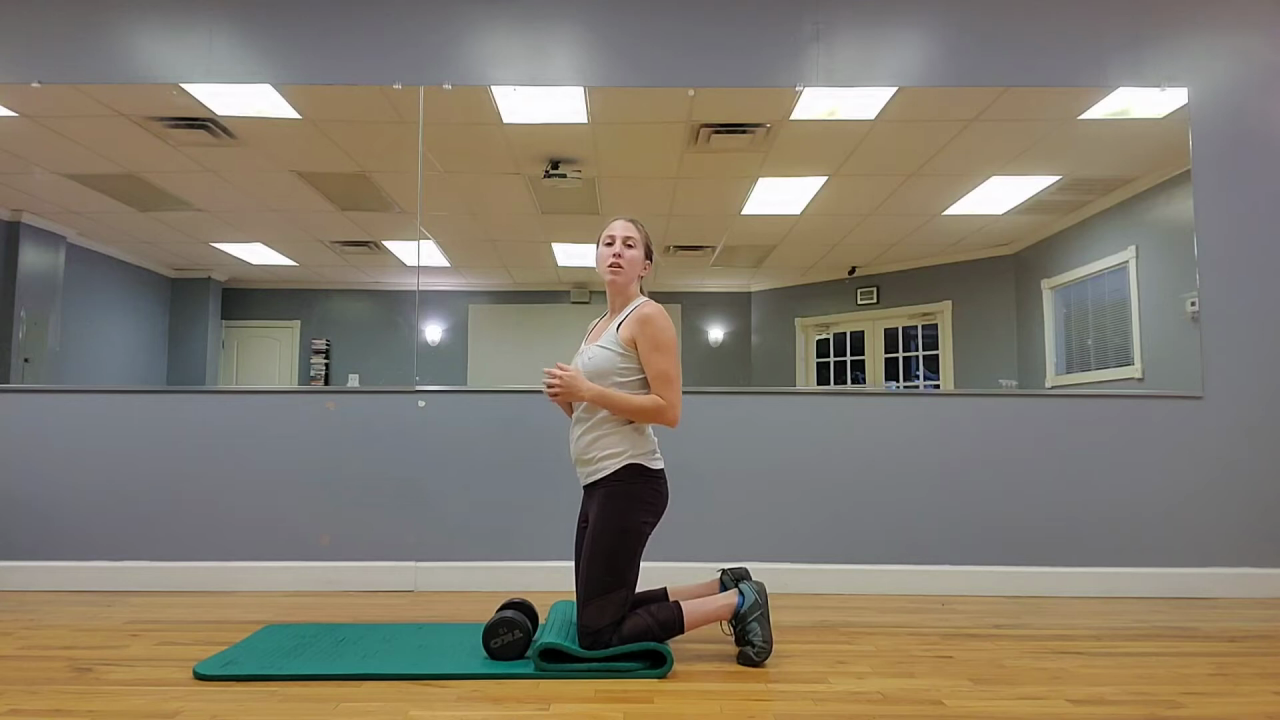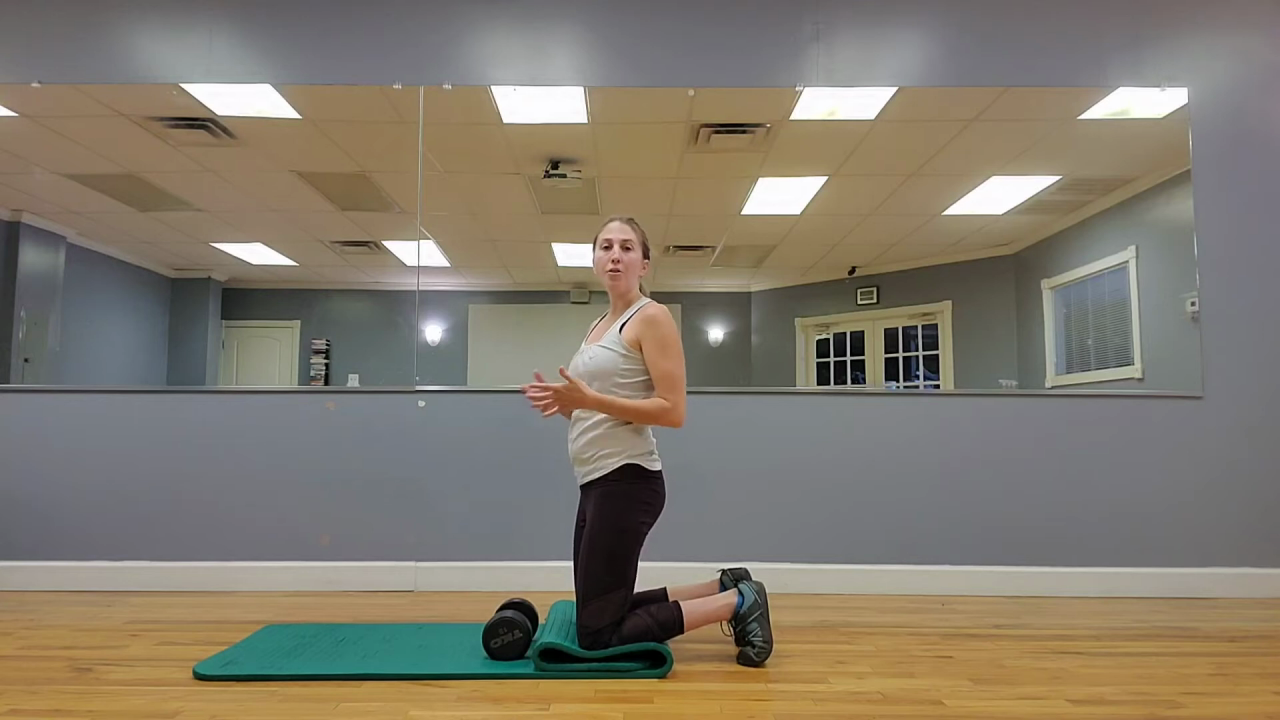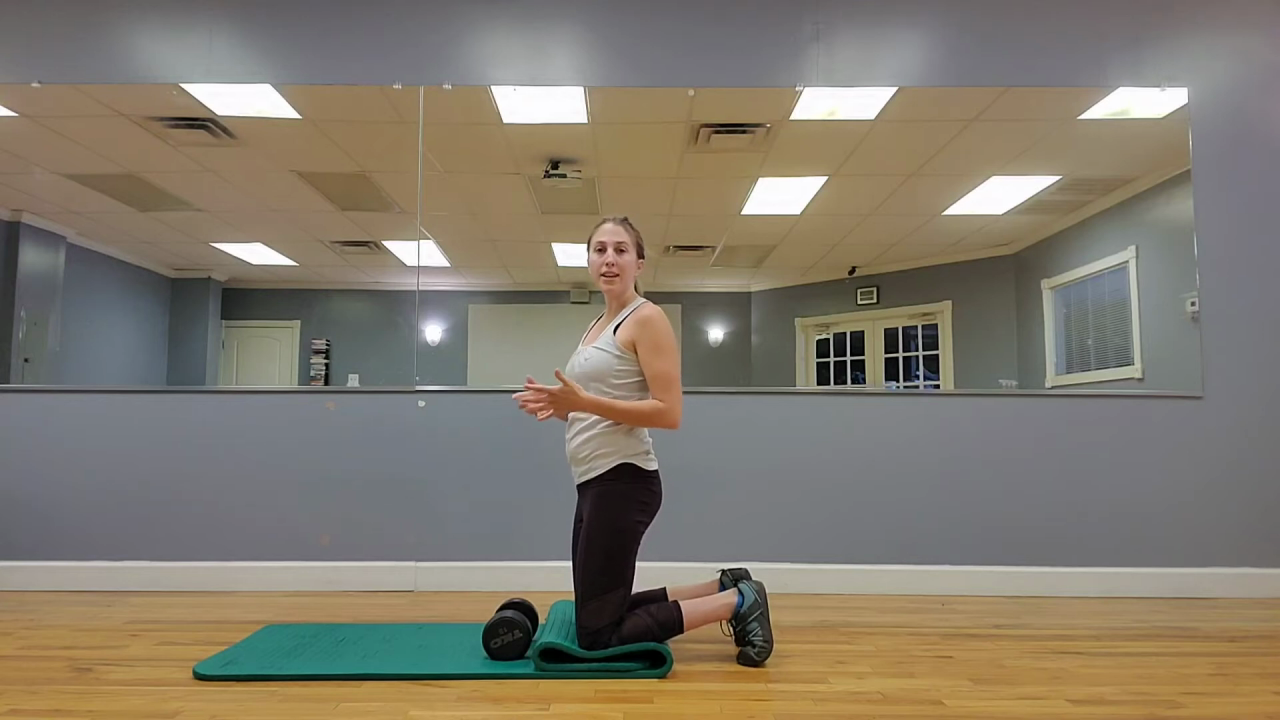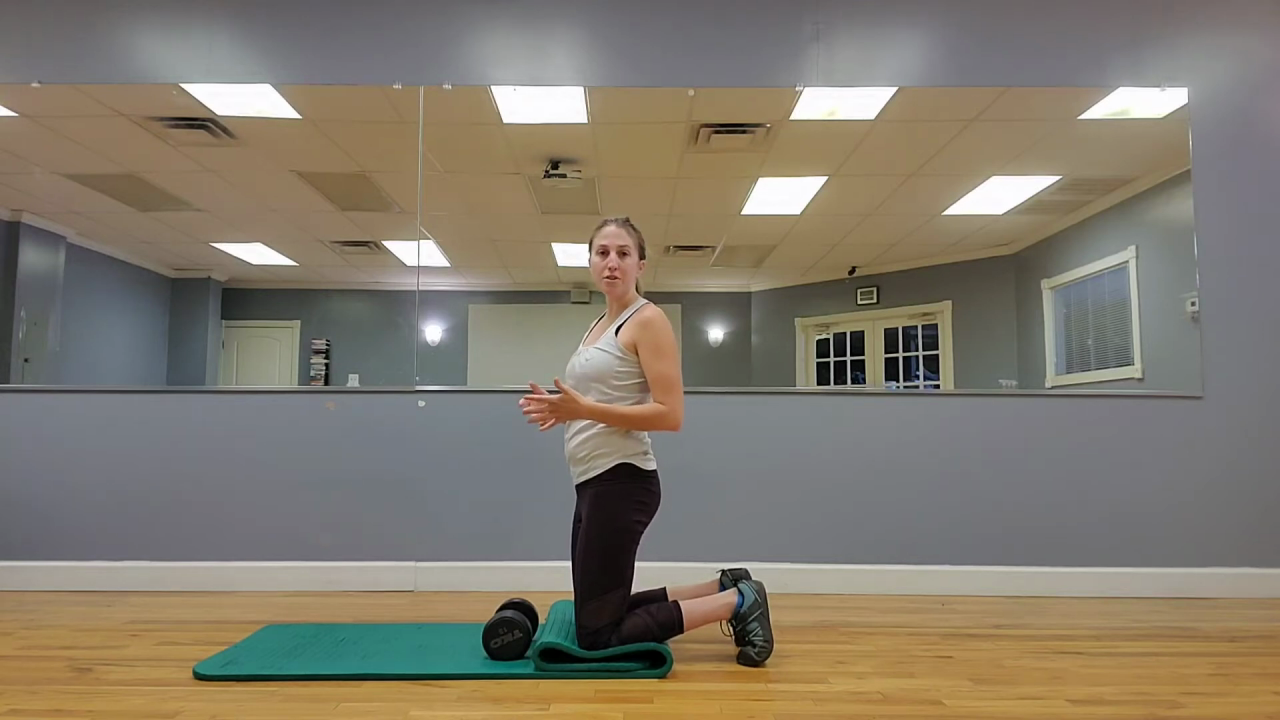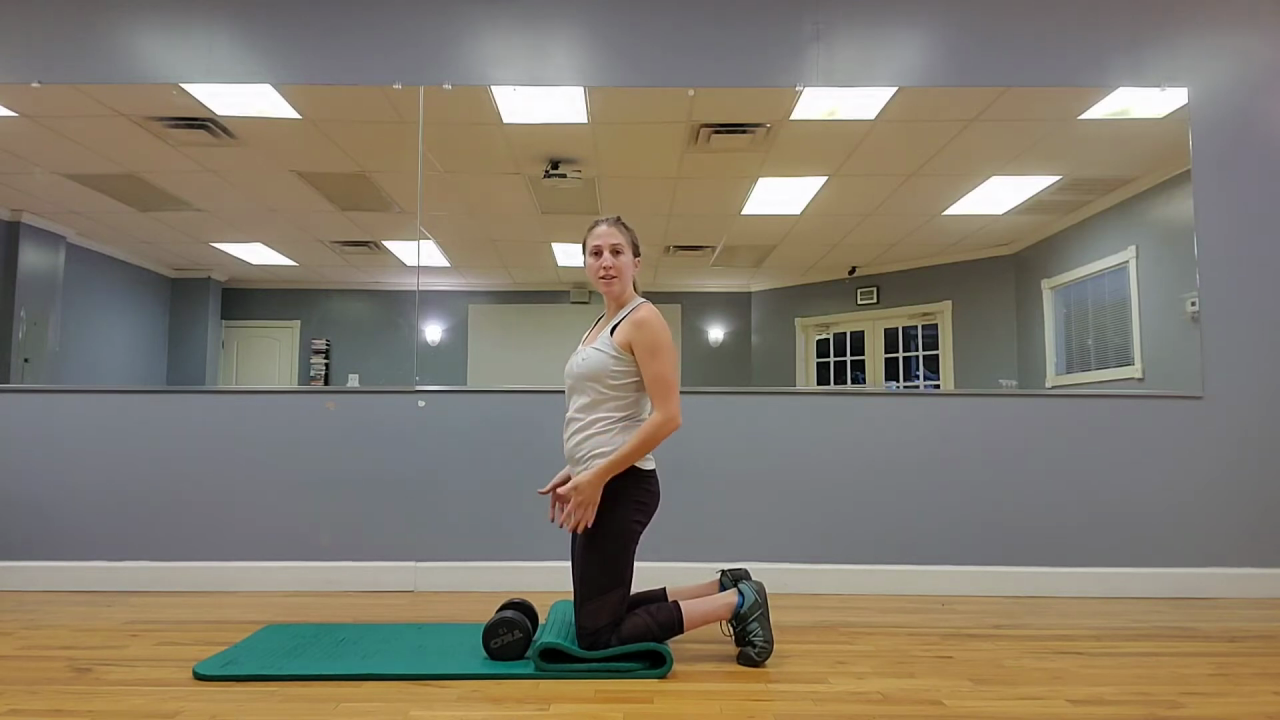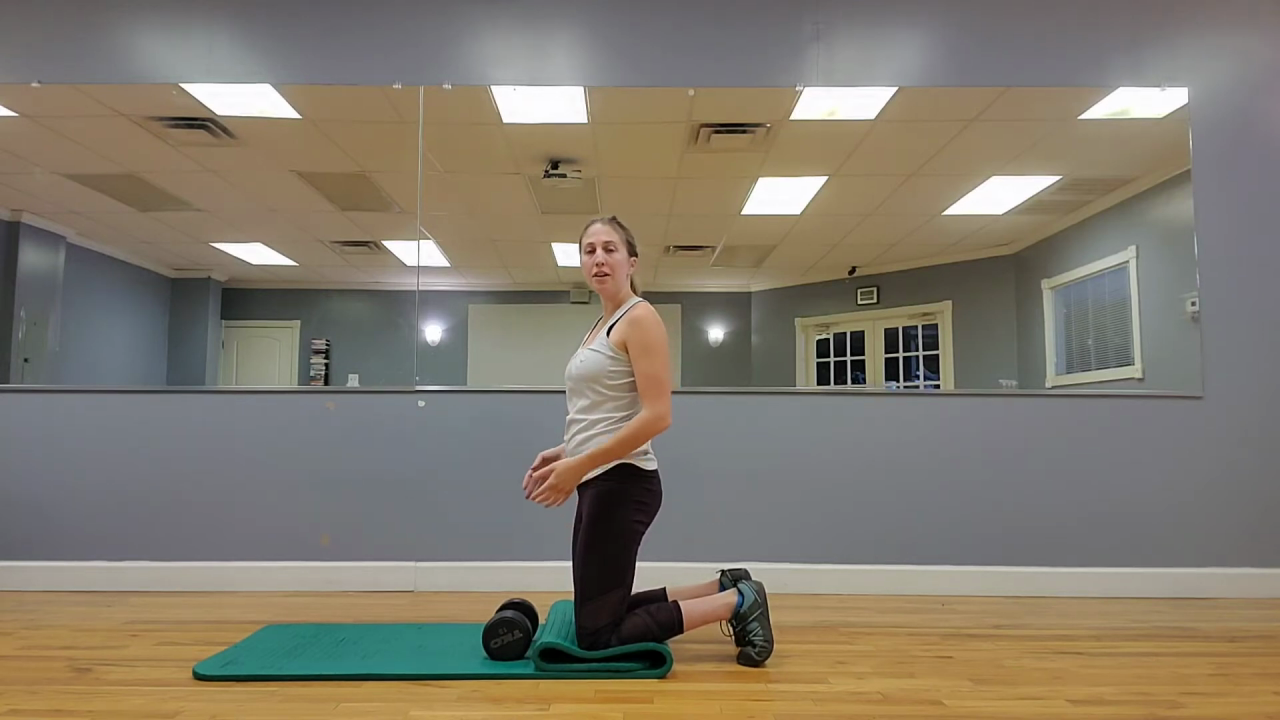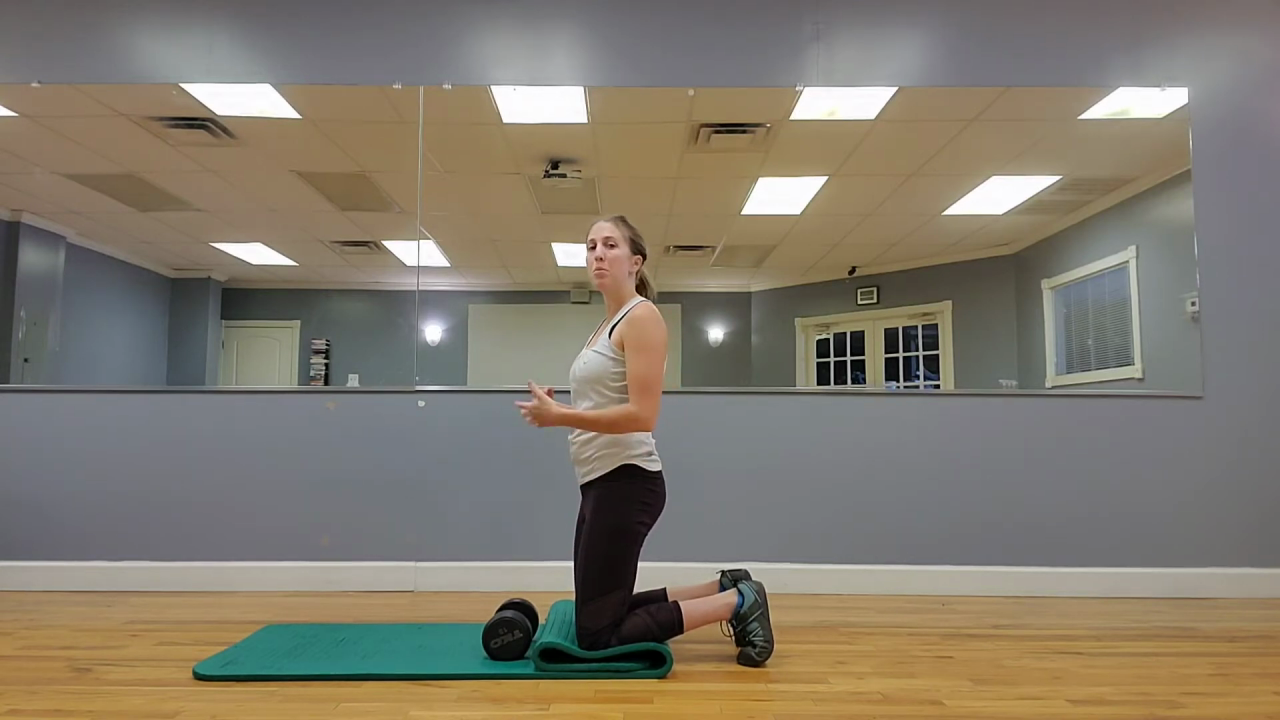
dt=0.5s
person 1, frame 1
left shoulder: (648, 317)
right shoulder: (598, 325)
left elbow: (668, 410)
left wrist: (587, 390)
right wrist: (566, 396)
left hip: (628, 483)
right hip: (601, 485)
left knee: (599, 634)
right knee: (601, 616)
left ankle: (738, 602)
right ankle: (725, 587)
person 1, frame 2
left shoulder: (652, 318)
right shoulder: (599, 326)
left elbow: (673, 411)
left wrist: (591, 400)
right wrist: (563, 401)
left hip: (626, 483)
right hip: (598, 485)
left knee: (598, 634)
right knee: (601, 617)
left ankle: (737, 603)
right ankle: (723, 588)
person 1, frame 3
left shoulder: (646, 318)
right shoulder: (597, 325)
left elbow: (667, 412)
left wrist: (585, 402)
right wrist: (561, 405)
left hip: (622, 483)
right hip: (596, 485)
left knee: (598, 634)
right knee: (601, 616)
left ankle: (736, 602)
right ankle: (724, 588)
person 1, frame 4
left shoulder: (648, 321)
right shoulder: (598, 326)
left elbow: (669, 414)
left wrist: (584, 409)
right wrist: (560, 411)
left hip: (620, 483)
right hip: (594, 484)
left knee: (597, 634)
right knee: (601, 615)
left ankle: (737, 602)
right ankle: (723, 589)
person 1, frame 5
left shoulder: (644, 320)
right shoulder: (600, 326)
left elbow: (667, 417)
left wrist: (598, 475)
right wrist: (576, 473)
left hip: (620, 487)
right hip: (598, 485)
left knee: (597, 635)
right knee: (602, 615)
left ankle: (737, 602)
right ankle: (724, 588)
person 1, frame 6
left shoulder: (640, 318)
right shoulder: (600, 326)
left elbow: (656, 416)
left wrist: (578, 467)
right wrist: (561, 452)
left hip: (621, 485)
right hip: (600, 486)
left knee: (597, 633)
right knee: (602, 614)
left ankle: (737, 602)
right ankle: (723, 588)
person 1, frame 7
left shoulder: (642, 317)
right shoulder: (607, 325)
left elbow: (641, 415)
left wrist: (560, 416)
right wrist: (555, 411)
left hip: (625, 484)
right hip: (603, 485)
left knee: (598, 634)
right knee: (604, 614)
left ankle: (737, 602)
right ankle: (725, 589)
